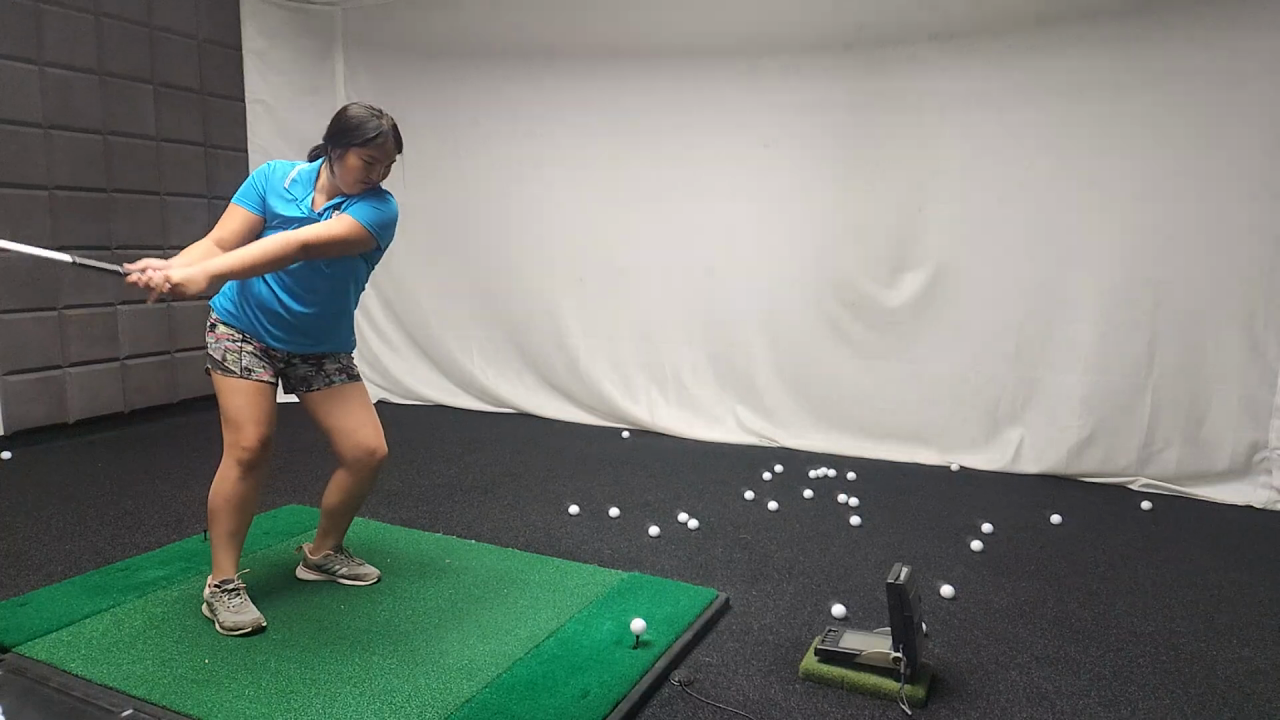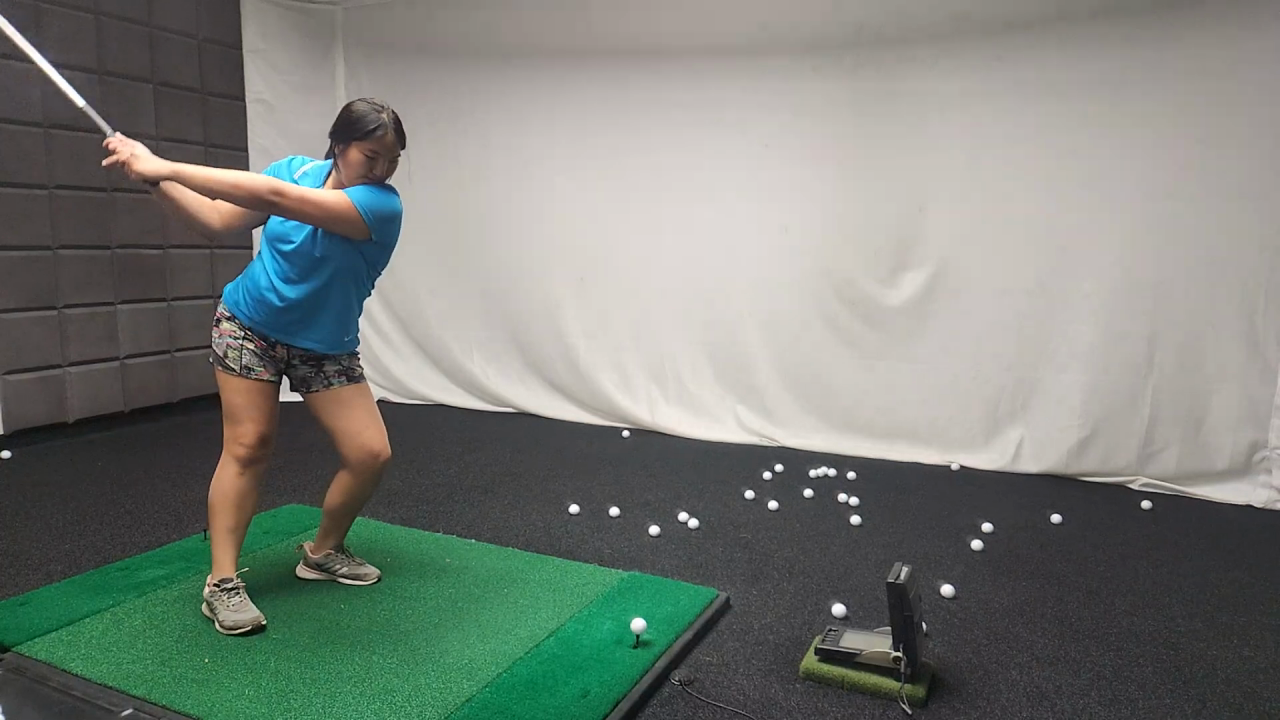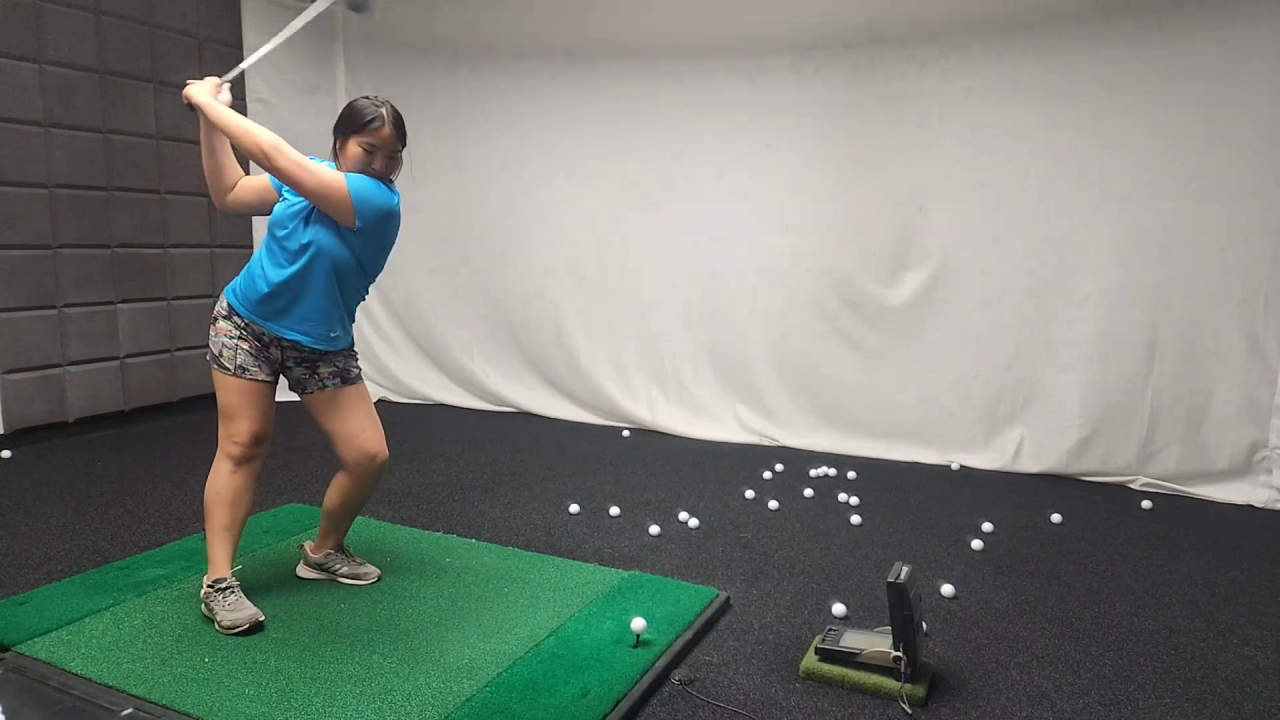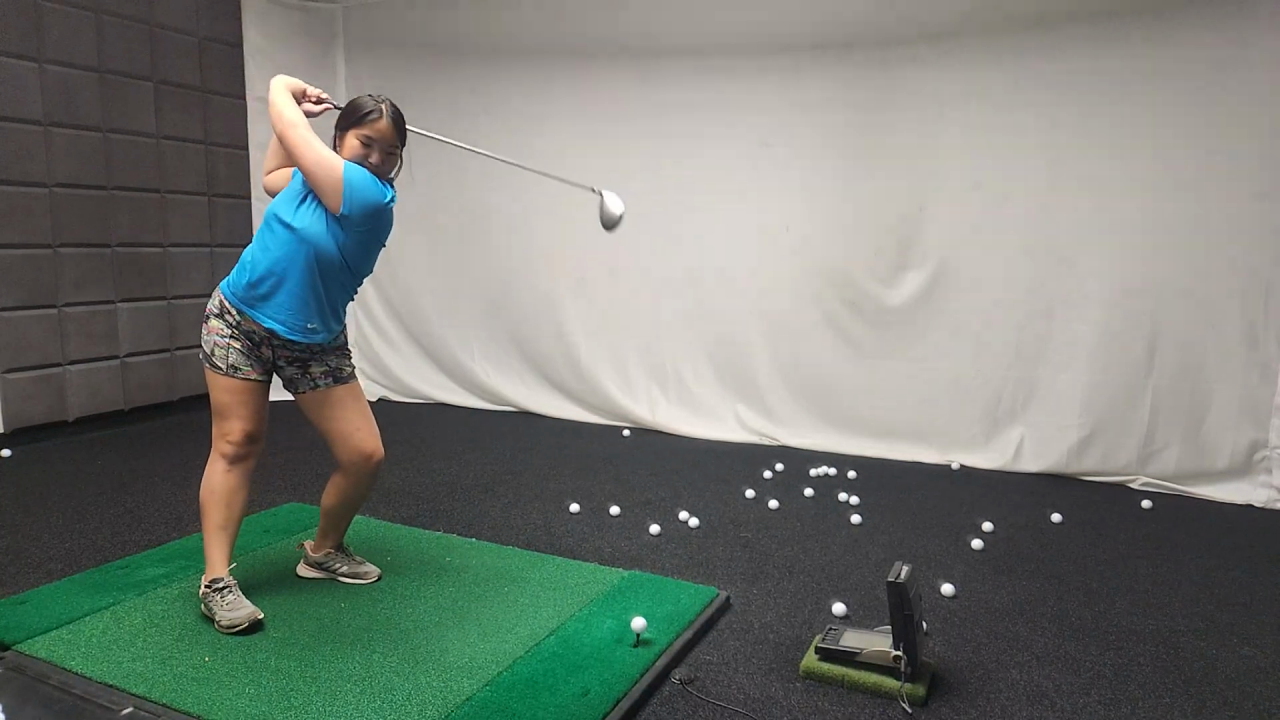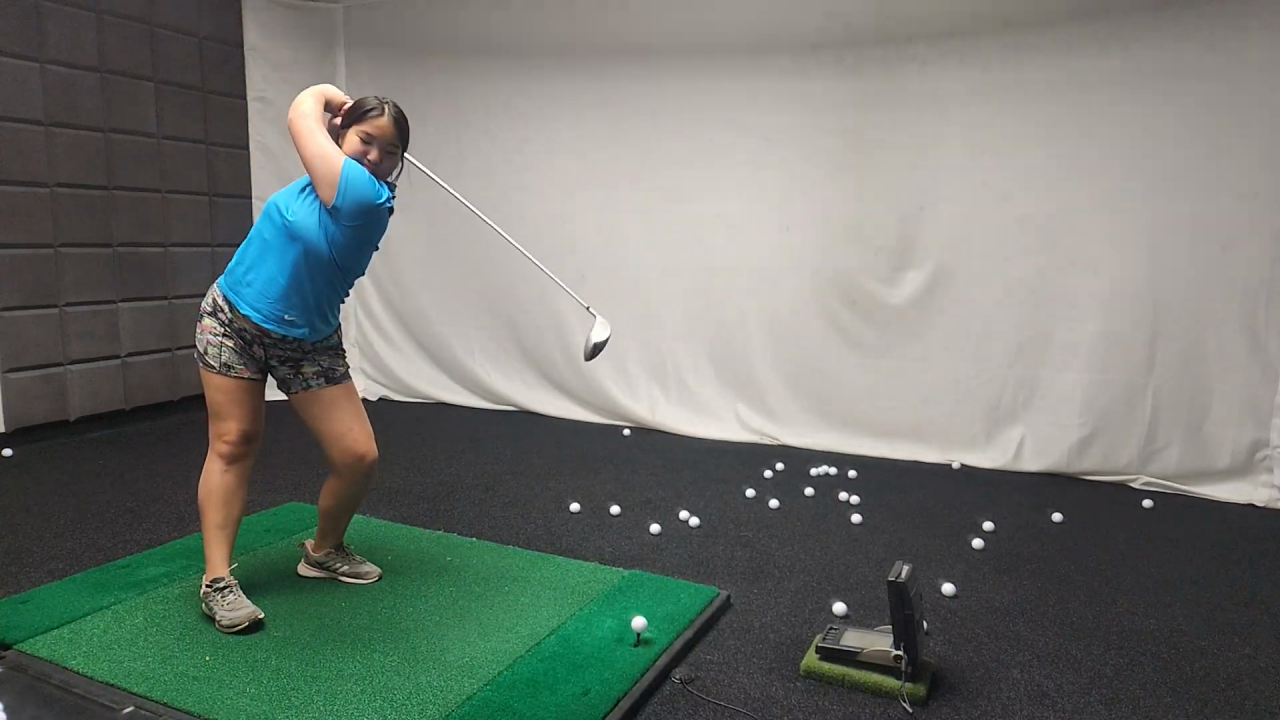
dt=1s
person 1, frame 1
left shoulder: (379, 209)
right shoulder: (273, 177)
left elbow: (299, 245)
right elbow: (218, 242)
left wrist: (206, 274)
right wrist: (171, 268)
left hip: (323, 348)
right hip: (244, 328)
left knee: (367, 451)
right knee: (248, 448)
left ankle: (322, 553)
right ankle: (222, 583)
person 1, frame 2
left shoulder: (383, 205)
right shoulder: (295, 168)
left elbow: (274, 196)
right elbow: (217, 220)
left wrist: (165, 167)
right wrist: (156, 178)
left hip: (326, 346)
right hip: (248, 325)
left knee: (371, 454)
right knee: (248, 446)
left ankle: (323, 551)
right ankle: (222, 582)
person 1, frame 3
left shoulder: (381, 203)
right shoulder: (308, 173)
left elbow: (274, 153)
right elbow: (229, 194)
left wrist: (207, 102)
right wrist: (210, 116)
left hip: (322, 346)
right hip: (246, 323)
left knee: (368, 456)
right knee: (243, 445)
left ankle: (323, 551)
right ankle: (218, 581)
person 1, frame 4
left shoulder: (372, 197)
right shoulder: (315, 175)
left elbow: (288, 121)
right elbow: (272, 177)
left wrist: (282, 90)
right wrist: (297, 104)
left hip: (314, 342)
right hip: (239, 319)
left knee: (365, 455)
right knee: (236, 443)
left ankle: (323, 551)
right ankle: (216, 580)
person 1, frame 5
left shoulder: (368, 196)
right shoulder: (330, 175)
left elbow: (301, 114)
left wrist: (325, 96)
right wrist: (337, 110)
left hip: (308, 340)
right hip: (232, 317)
left knee: (358, 456)
right knee: (233, 443)
left ankle: (324, 550)
right ankle: (216, 579)
